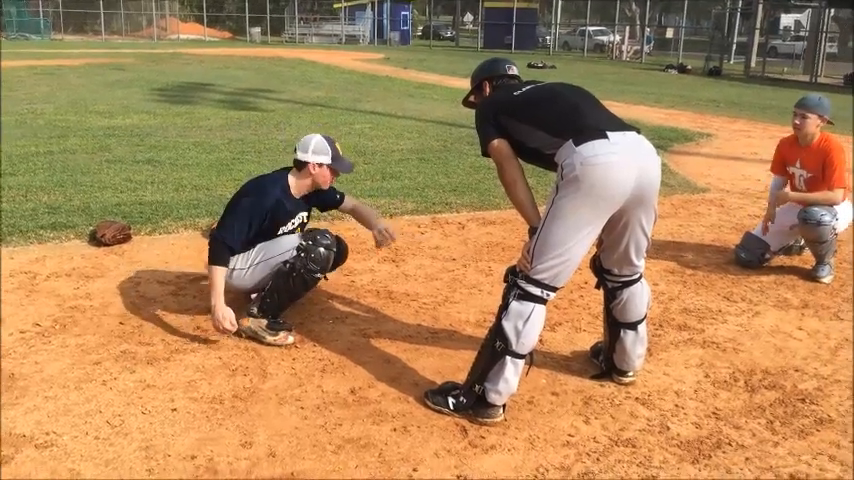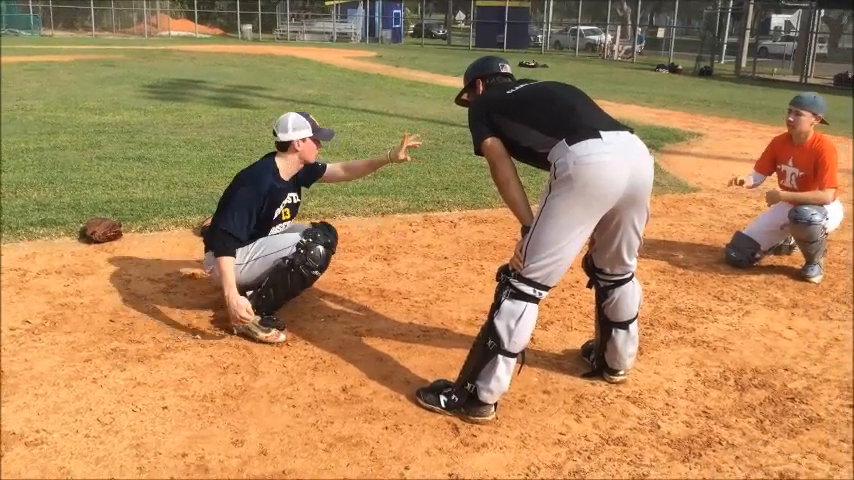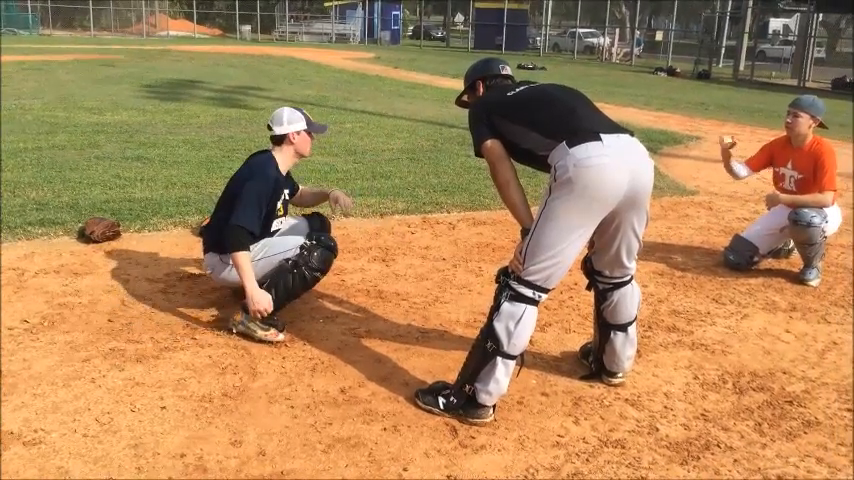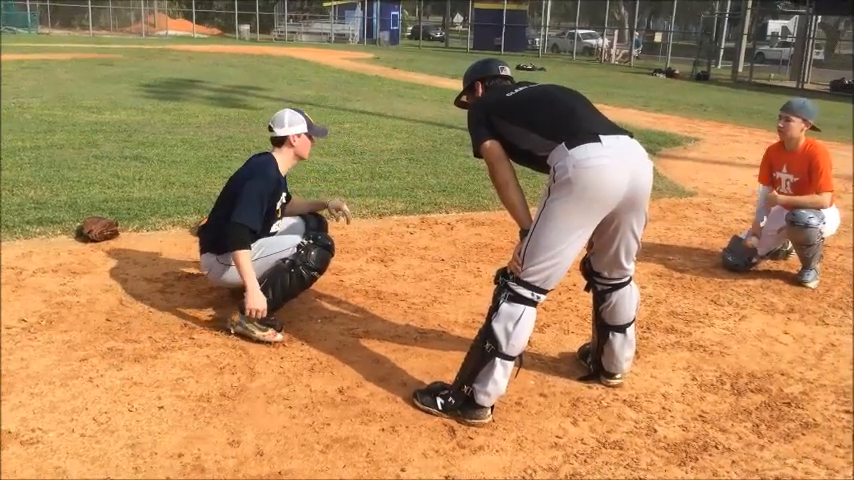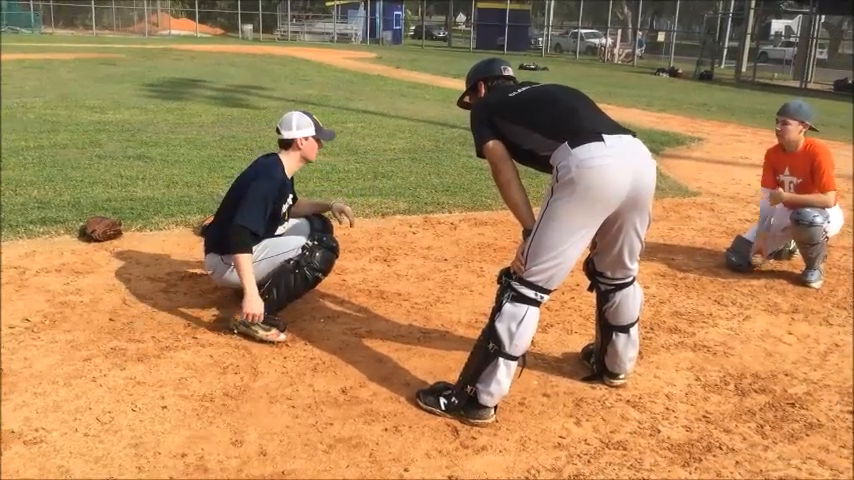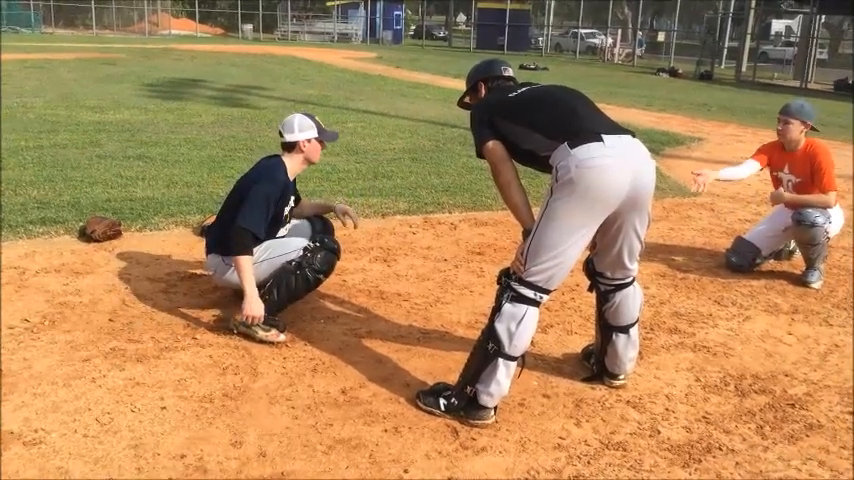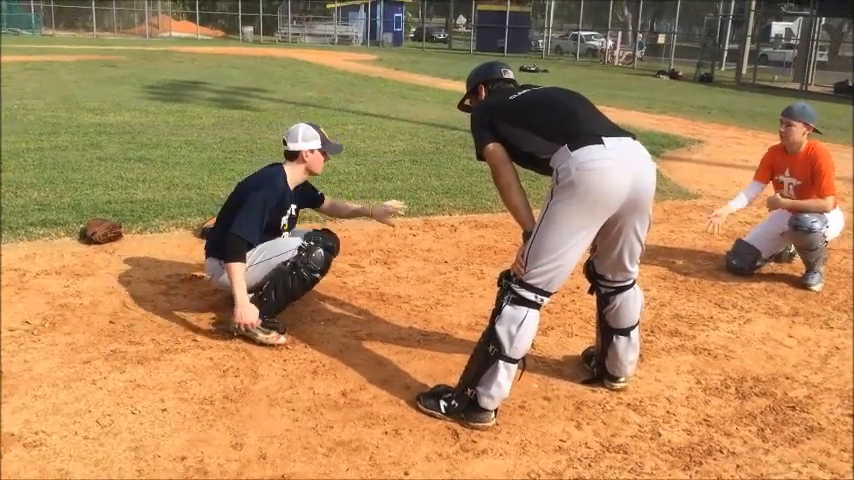
dt=0.3s
person 1, frame 1
left shoulder: (490, 106)
right shoulder: (556, 91)
left elbow: (508, 165)
left wrist: (537, 229)
left hip: (596, 163)
right hip: (645, 155)
left knee: (532, 282)
right knee: (625, 269)
left ankle: (485, 397)
right ankle: (624, 361)
person 1, frame 2
left shoulder: (484, 104)
right shoulder: (549, 90)
left elbow: (501, 164)
left wrist: (530, 229)
right wrist: (592, 224)
left hip: (589, 163)
right hip: (637, 155)
left knee: (525, 281)
right knee: (617, 268)
left ankle: (476, 395)
right ankle: (615, 360)
person 1, frame 3
left shoulder: (484, 106)
right shoulder: (549, 92)
left elbow: (501, 166)
left wrist: (528, 230)
left hip: (589, 166)
right hip: (637, 158)
left knee: (524, 283)
right knee: (616, 272)
left ankle: (475, 397)
right ankle: (612, 363)
person 1, frame 4
left shoulder: (483, 106)
right shoulder: (548, 93)
left elbow: (500, 166)
left wrist: (528, 232)
right wrist: (585, 227)
left hip: (589, 167)
right hip: (636, 160)
left knee: (522, 285)
right knee: (614, 273)
left ankle: (473, 397)
right ankle: (611, 363)
person 1, frame 5
left shoulder: (486, 107)
right shoulder: (551, 93)
left elbow: (504, 168)
left wrist: (531, 232)
left hip: (591, 166)
right hip: (640, 158)
left knee: (526, 284)
right knee: (618, 272)
left ankle: (476, 398)
right ankle: (614, 364)
person 1, frame 6
left shoulder: (485, 107)
right shoulder: (551, 93)
left elbow: (503, 168)
left wrist: (531, 232)
left hip: (591, 166)
right hip: (638, 159)
left knee: (526, 285)
right knee: (617, 272)
left ankle: (476, 398)
right ankle: (615, 364)
person 1, frame 7
left shoulder: (485, 109)
right shoulder: (550, 96)
left elbow: (503, 171)
left wrist: (531, 234)
left hip: (591, 168)
right hip: (639, 161)
left knee: (525, 287)
right knee: (618, 275)
left ankle: (477, 400)
right ankle: (615, 367)
person 2, frame 1
left shoulder: (312, 188)
right shoulder: (264, 196)
left elbow: (352, 205)
right elbow: (221, 247)
left wrist: (377, 225)
right wrist: (218, 305)
left hip: (261, 258)
right hip: (237, 267)
left knee: (335, 248)
right knee: (319, 247)
left ankle: (268, 289)
right ankle: (260, 317)
person 2, frame 2
left shoulder: (297, 168)
right shoulder: (259, 182)
left elbow: (341, 171)
right elbow: (224, 241)
left wrist: (388, 158)
right wrist: (231, 296)
left hip: (260, 248)
right hip: (233, 259)
left knee: (324, 234)
right knee: (316, 249)
left ankle: (272, 283)
right ankle: (253, 315)
person 2, frame 3
left shoulder: (277, 165)
right shoulder: (264, 174)
left elbow: (299, 197)
right elbow: (236, 236)
left wrist: (329, 193)
right wrist: (252, 291)
right hip: (227, 259)
left knee: (318, 226)
right knee: (322, 248)
left ankle: (267, 282)
right ankle: (250, 317)
person 2, frame 4
left shoulder: (273, 168)
right shoulder: (264, 175)
left elbow: (285, 206)
right elbow: (237, 236)
left wrist: (325, 204)
right wrist: (253, 290)
right hip: (224, 259)
left knee: (313, 224)
right knee: (319, 247)
left ankle: (263, 283)
right ankle: (249, 316)
person 2, frame 5
left shoulder: (280, 170)
right shoulder: (270, 177)
left elbow: (290, 207)
right elbow: (239, 237)
left wrist: (329, 206)
right wrist: (251, 294)
right hip: (228, 261)
left knee: (319, 226)
right knee: (324, 249)
left ankle: (263, 284)
right ankle: (251, 317)
person 2, frame 6
left shoulder: (283, 172)
right shoulder: (272, 179)
left elbow: (295, 209)
right elbow: (240, 239)
left wrist: (333, 207)
right wrist: (251, 296)
right hip: (229, 261)
left knee: (320, 228)
right knee: (325, 251)
left ankle: (264, 284)
right ankle: (255, 317)
person 2, frame 7
left shoulder: (295, 182)
right shoulder: (268, 188)
left elbow: (328, 205)
right elbow: (233, 246)
left wrist: (370, 212)
right wrist: (242, 302)
right hip: (226, 266)
left knee: (327, 241)
right knee: (318, 251)
left ankle: (258, 289)
right ankle: (256, 316)
person 3, frame 1
left shoulder: (832, 148)
right shoulder: (785, 144)
left elbow: (836, 196)
right elbow: (779, 180)
left wrist: (792, 196)
right wrist: (771, 209)
left hip: (833, 210)
right hip: (797, 207)
left knee: (813, 217)
right knee: (747, 257)
left ankle: (825, 261)
right ankle: (795, 242)
person 3, frame 2
left shoulder: (824, 147)
right shoulder: (778, 142)
left elbow: (827, 196)
right elbow: (758, 175)
left wrist: (782, 196)
right wrist: (746, 180)
left hip: (822, 209)
right hip: (787, 206)
left knee: (804, 217)
right knee: (736, 255)
left ankle: (815, 261)
right ankle: (785, 242)
person 3, frame 3
left shoulder: (823, 150)
right shoulder: (776, 145)
left elbow: (827, 199)
right elbow: (741, 172)
left wrist: (782, 198)
right wrist: (727, 157)
left hip: (822, 213)
right hip: (786, 210)
left knee: (804, 219)
right knee: (735, 259)
left ankle: (813, 264)
right ankle: (784, 245)
person 3, frame 4
left shoulder: (817, 152)
right shoulder: (772, 151)
left elbow: (824, 200)
right elbow: (766, 193)
left wrist: (780, 199)
right wrist: (757, 224)
left hip: (821, 215)
right hip: (783, 212)
left knee: (801, 219)
right knee: (733, 259)
left ankle: (811, 266)
right ankle: (782, 247)
person 3, frame 5
left shoulder: (818, 152)
right shoulder: (772, 154)
left elbow: (829, 199)
right elbow: (768, 198)
left wrist: (786, 197)
right wrist: (761, 236)
left hip: (824, 214)
right hip: (787, 211)
left knee: (806, 219)
right knee: (737, 260)
left ankle: (815, 266)
right ankle: (786, 247)
person 3, frame 6
left shoulder: (818, 152)
right shoulder: (771, 149)
left elbow: (830, 200)
right elbow: (745, 169)
left wrist: (787, 197)
right wrist: (713, 175)
left hip: (824, 214)
right hip: (788, 211)
left knee: (807, 220)
right knee: (736, 260)
left ankle: (815, 266)
right ankle: (786, 246)
person 3, frame 7
left shoulder: (819, 155)
right shoulder: (774, 152)
left elbow: (827, 204)
right elbow: (754, 188)
left wrist: (783, 203)
right wrist: (727, 209)
left hip: (823, 217)
right hip: (787, 214)
left knee: (805, 224)
right knee: (737, 263)
left ankle: (815, 269)
right ankle: (786, 249)
